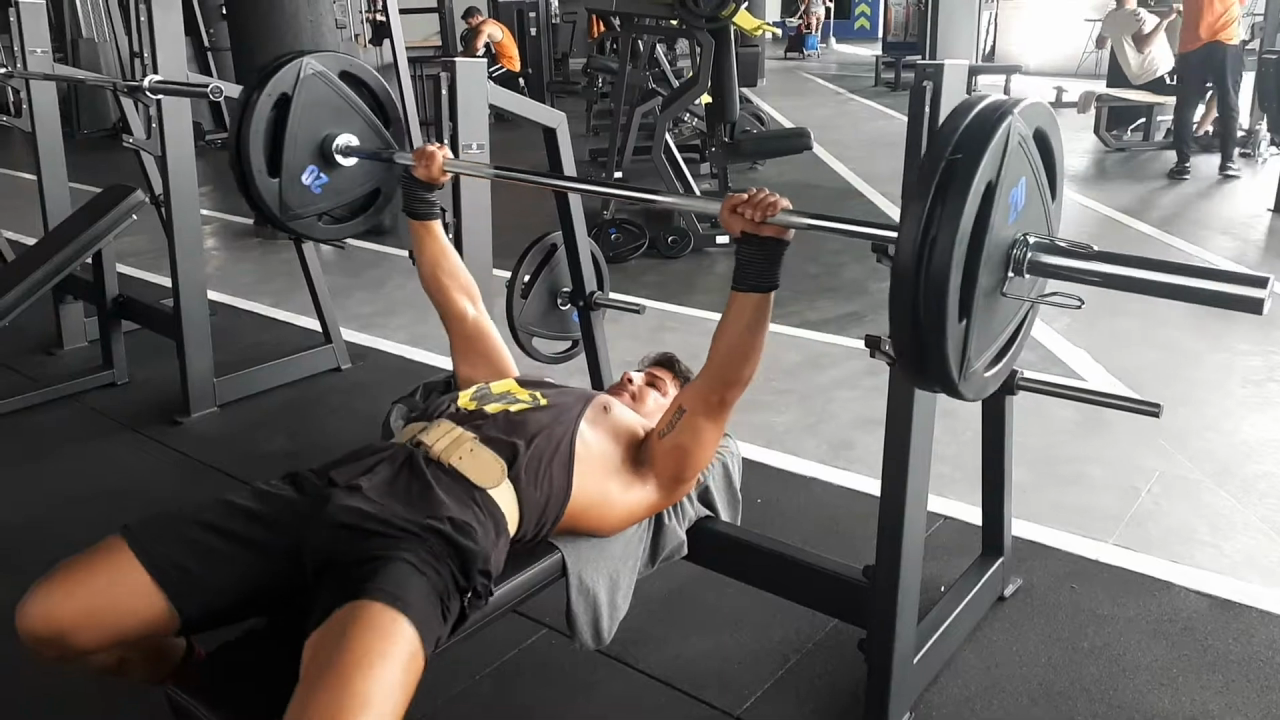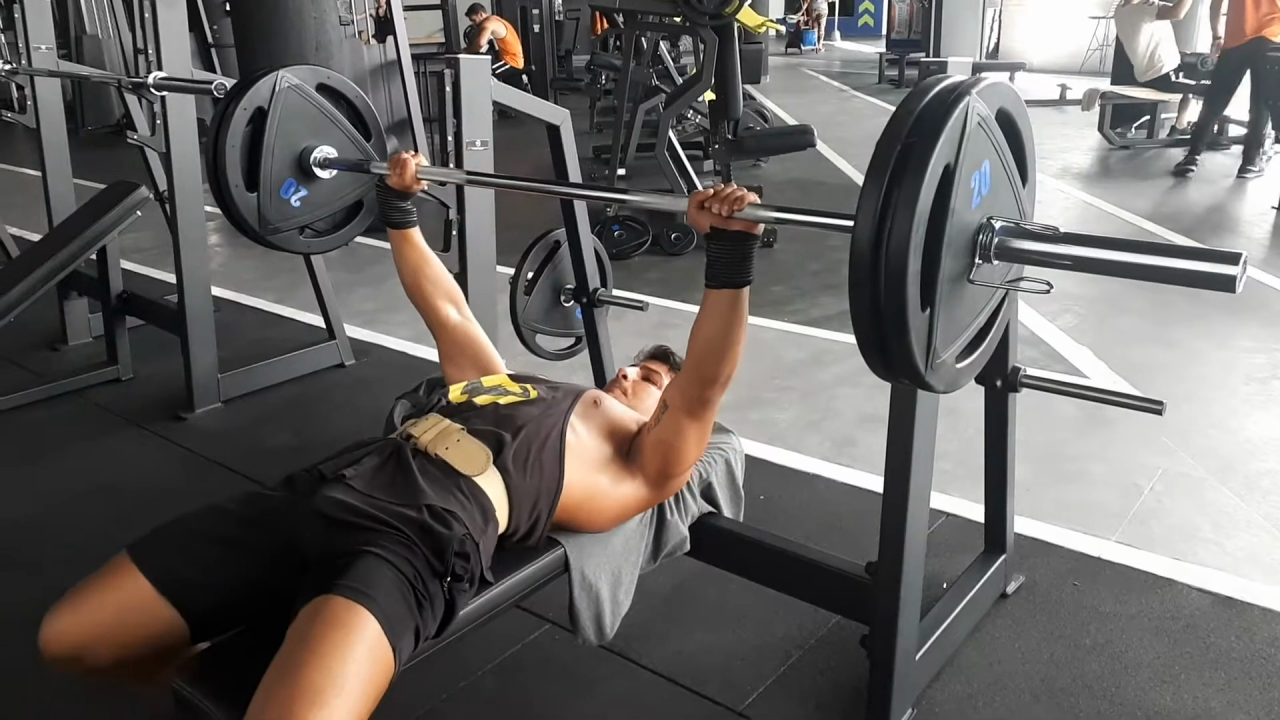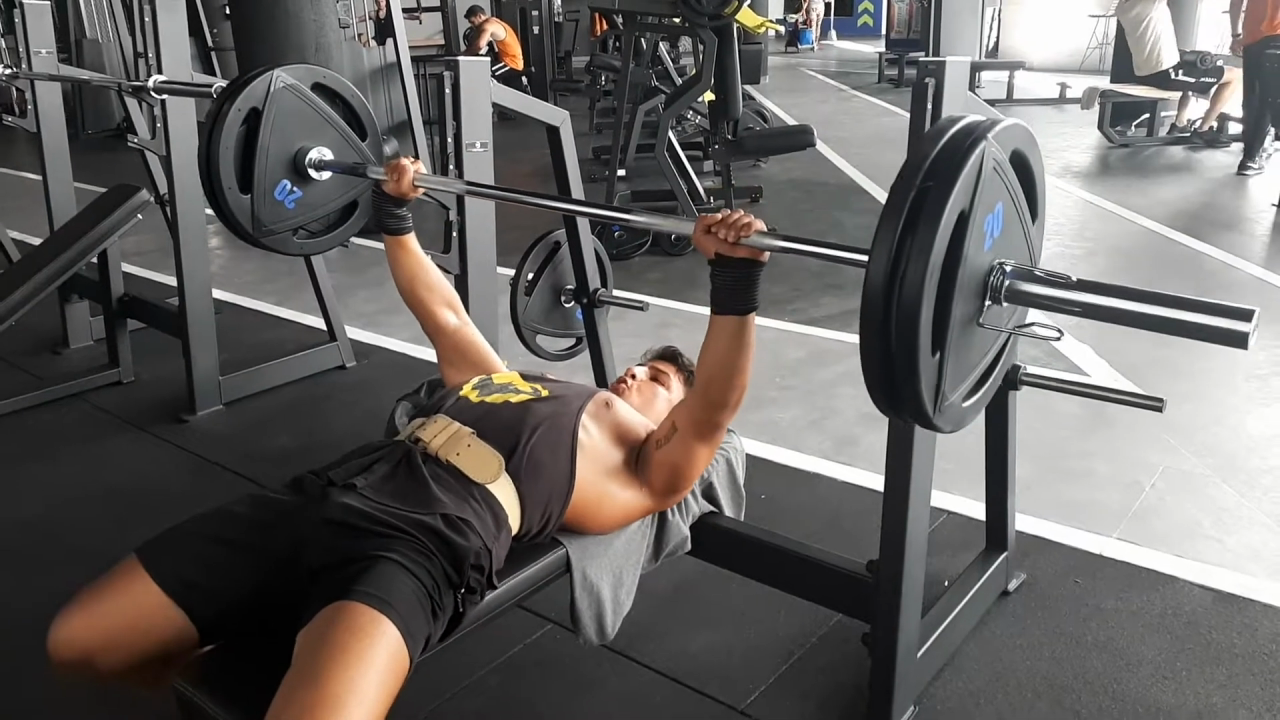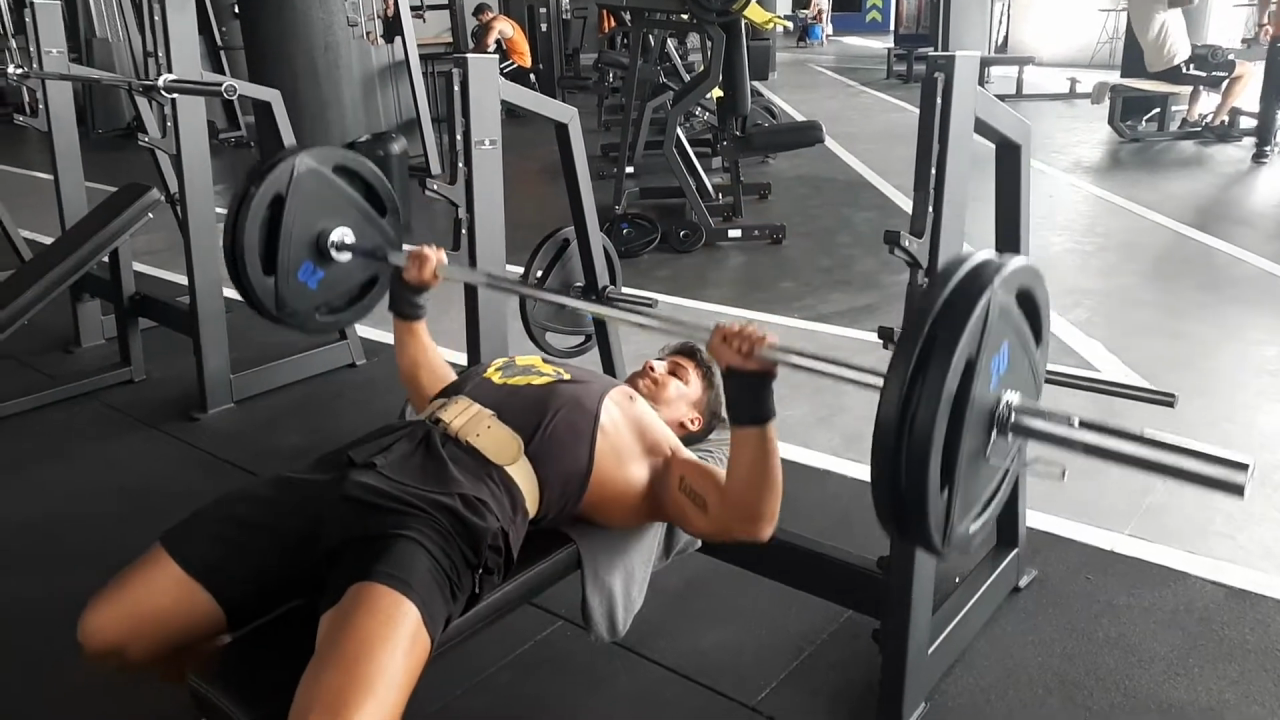
dt=0.7s
person 1, frame 1
left shoulder: (646, 470)
right shoulder: (521, 389)
left elbow: (722, 389)
right elbow: (464, 310)
left wrist: (758, 259)
right wrist: (421, 199)
left hip: (428, 533)
right hip: (330, 488)
right knee: (47, 620)
person 1, frame 2
left shoulder: (640, 466)
right shoulder: (513, 386)
left elbow: (705, 388)
right elbow: (445, 311)
left wrist: (729, 254)
right wrist: (398, 206)
left hip: (424, 532)
right hip: (330, 488)
right knee: (69, 637)
person 1, frame 3
left shoulder: (646, 466)
right shoulder: (515, 388)
left elbow: (713, 410)
right elbow: (441, 312)
left wrist: (735, 282)
right wrist: (394, 213)
left hip: (427, 538)
right hip: (333, 493)
right knee: (76, 642)
person 1, frame 4
left shoulder: (658, 455)
right shoulder: (544, 378)
left elbow: (748, 521)
right elbow: (424, 384)
left wrist: (750, 395)
right wrist: (409, 296)
left hip: (443, 518)
right hip: (346, 473)
right knee: (108, 633)
